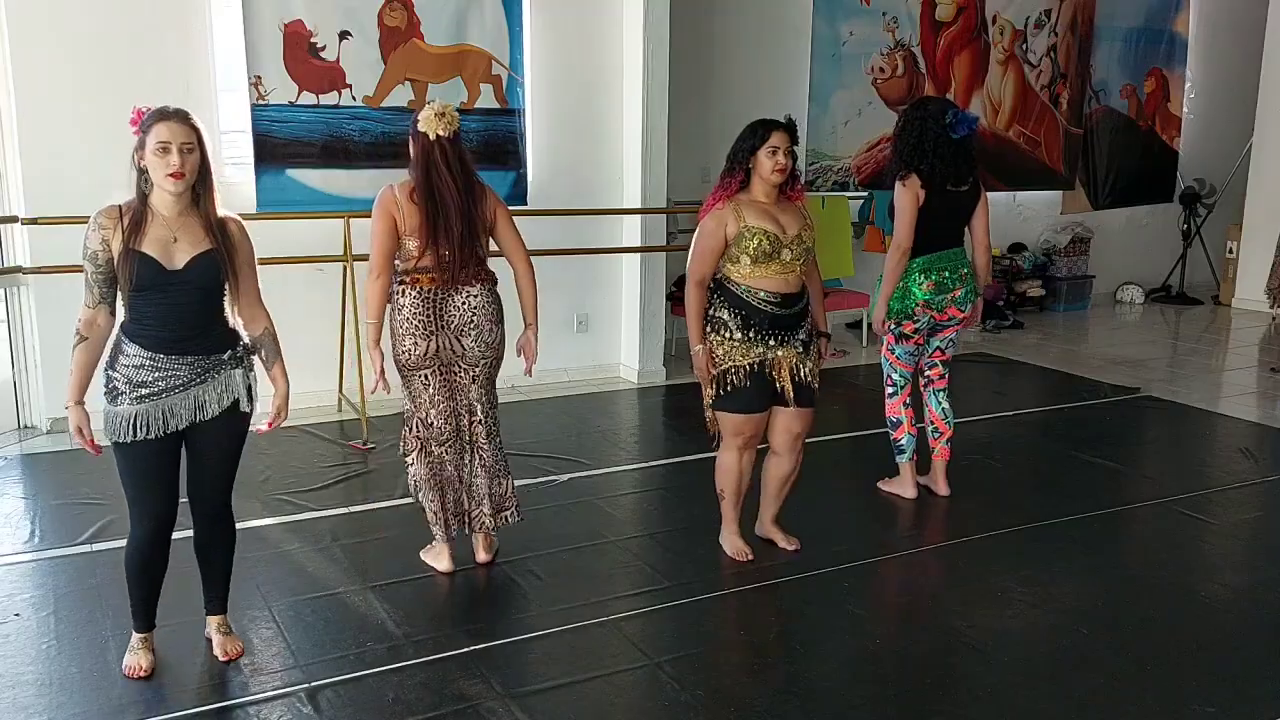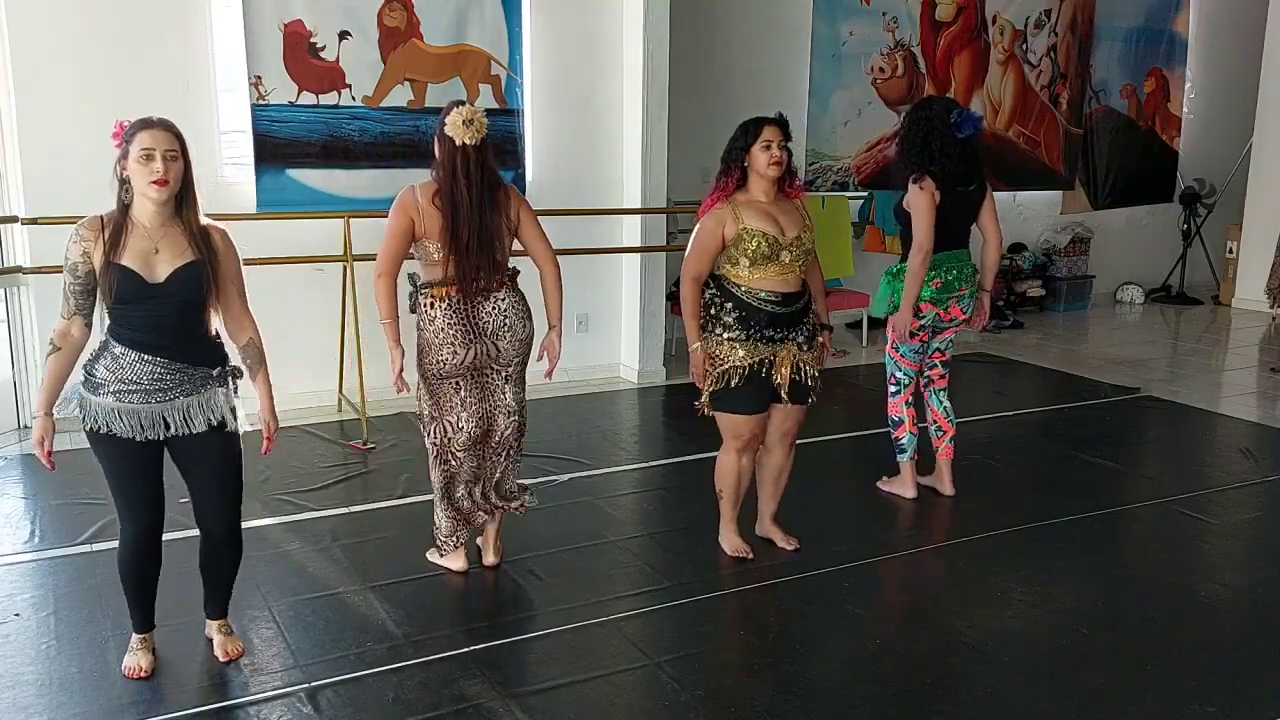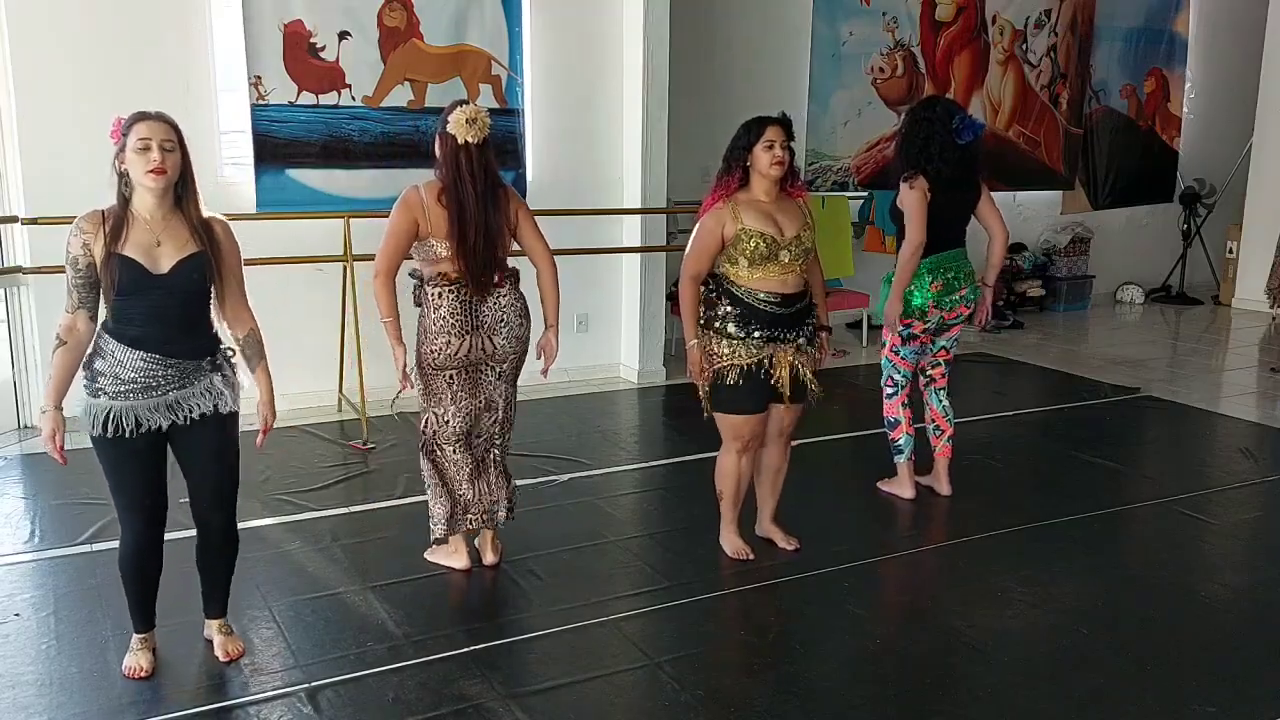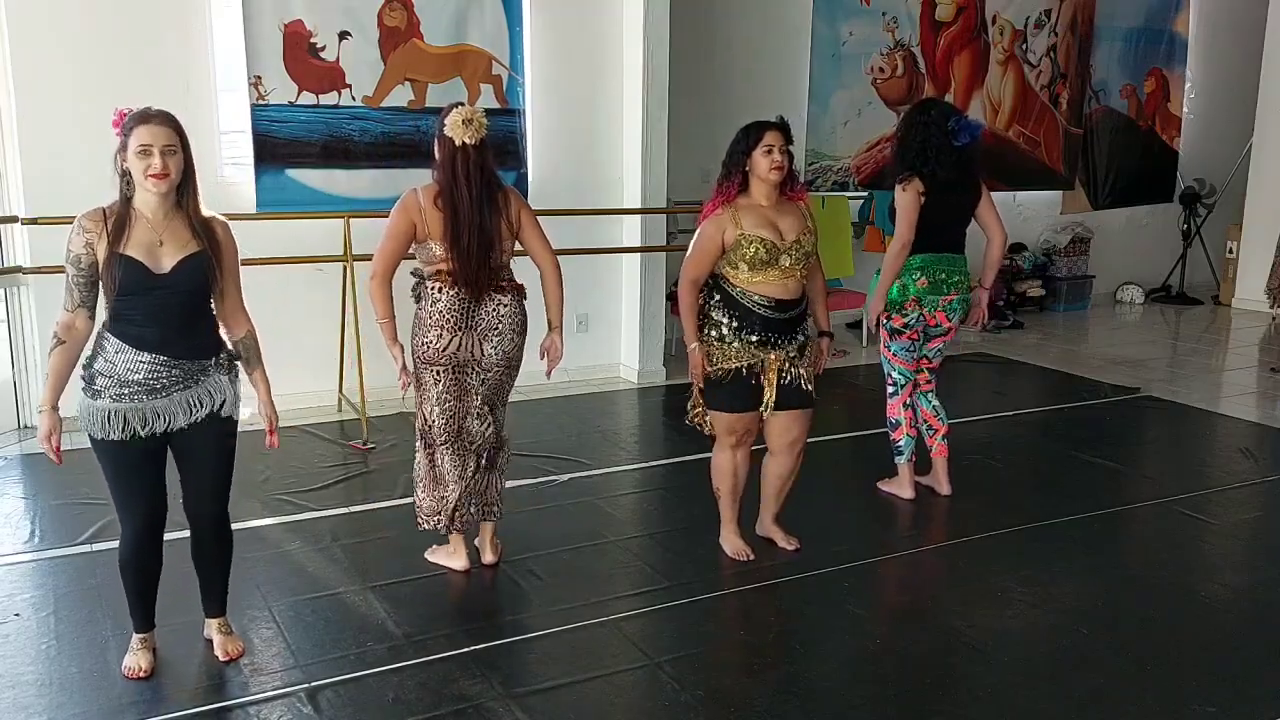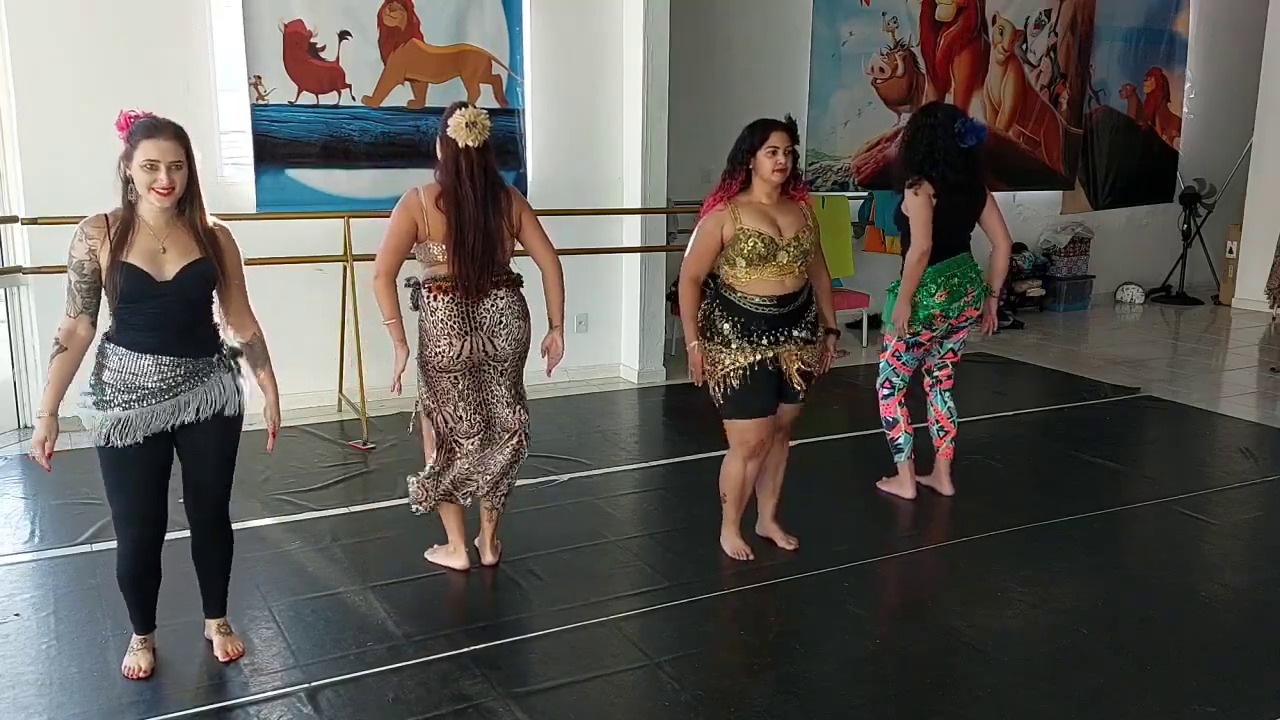
dt=1s
person 1, frame 1
left shoulder: (226, 229)
right shoulder: (111, 225)
left elbow: (251, 311)
right elbow: (95, 317)
left wrist: (280, 379)
right wrist: (75, 400)
left hip: (218, 385)
right hip: (140, 389)
left knee: (213, 508)
right knee: (151, 520)
left ankle: (217, 619)
right ankle: (141, 633)
person 1, frame 2
left shoulder: (210, 239)
right shoulder: (94, 236)
left elbow: (240, 323)
right elbow: (72, 327)
left wrist: (265, 396)
right wrist: (42, 410)
left hip: (201, 397)
right hip: (121, 400)
left knee: (221, 521)
right knee: (140, 527)
left ankle: (217, 621)
right ankle: (142, 635)
person 1, frame 3
left shoulder: (212, 231)
right shoulder: (94, 230)
left elbow: (238, 315)
right elbow: (77, 322)
left wrist: (264, 388)
right wrist: (51, 405)
left hip: (202, 391)
right hip: (121, 397)
left knee: (217, 513)
right knee: (140, 524)
left ankle: (216, 620)
right ankle: (142, 635)
person 1, frame 4
left shoulder: (212, 230)
right shoulder: (96, 228)
left elbow: (233, 315)
right elbow: (74, 320)
left wrist: (263, 390)
right wrist: (48, 404)
left hip: (202, 392)
right hip: (122, 398)
left knee: (210, 513)
right knee: (140, 522)
left ankle: (216, 619)
right ankle: (142, 634)
person 1, frame 5
left shoulder: (214, 237)
right shoulder: (98, 235)
left elbow: (241, 319)
right elbow: (76, 327)
left wrist: (270, 389)
right wrist: (47, 412)
left hip: (208, 393)
right hip: (127, 403)
left knee: (210, 516)
right knee: (139, 530)
left ankle: (216, 620)
right ankle: (142, 635)
person 2, frame 1
left shoulder: (393, 198)
right shoulder: (482, 195)
left elbow: (379, 274)
right elbow: (521, 261)
left wrist: (374, 344)
right wrist: (530, 327)
left hip: (418, 318)
right hip: (478, 315)
left knee: (430, 429)
right knee: (478, 423)
left ankle: (442, 545)
right ankle: (483, 538)
person 2, frame 2
left shoulder: (415, 200)
right shoulder: (507, 197)
left elbow: (383, 274)
right elbow: (548, 263)
left wrist: (394, 344)
right wrist: (555, 329)
left hip: (446, 329)
right hip: (505, 320)
left knee: (452, 435)
right knee: (498, 428)
left ankle: (456, 548)
right ankle: (491, 542)
person 2, frame 3
left shoulder: (418, 199)
right shoulder: (505, 197)
left elbow: (383, 272)
right elbow: (544, 261)
left wrist: (396, 342)
right wrist: (551, 327)
left hip: (446, 322)
right hip: (504, 318)
left knee: (449, 431)
right knee: (492, 426)
left ankle: (456, 546)
right ankle: (489, 540)
person 2, frame 4
left shoulder: (418, 202)
right shoulder: (508, 199)
left elbow: (379, 275)
right elbow: (548, 264)
left wrist: (391, 342)
right wrist: (555, 329)
left hip: (442, 324)
right hip: (502, 323)
left knee: (442, 430)
right knee: (485, 428)
left ankle: (455, 547)
right ankle: (488, 541)
person 2, frame 5
left shoulder: (419, 202)
right shoulder: (509, 200)
left elbow: (383, 274)
right elbow: (550, 263)
left wrist: (399, 343)
right wrist: (556, 328)
left hip: (446, 326)
right hip: (505, 321)
left knee: (444, 432)
right knee: (497, 429)
left ankle: (456, 547)
right ankle: (489, 541)
person 3, frame 1
left shoulder: (797, 209)
right shoulder: (725, 212)
left elbow: (810, 271)
right elbow: (697, 281)
left wrist: (821, 330)
right wrist: (698, 344)
left hip: (792, 338)
right hip: (740, 338)
left knee: (791, 441)
right knee: (740, 439)
left ankle: (768, 520)
right ankle: (729, 528)
person 3, frame 2
left shoulder: (796, 206)
right shoulder: (724, 212)
left elbow: (811, 267)
right elbow: (691, 278)
left wrist: (822, 325)
right wrist: (696, 342)
left hip: (792, 337)
right hip: (739, 338)
left knee: (783, 436)
right knee: (741, 440)
left ankle: (768, 520)
right ankle: (728, 527)
person 3, frame 3
left shoulder: (798, 206)
right shoulder: (725, 211)
left elbow: (811, 268)
right elbow: (690, 277)
left wrist: (822, 326)
right wrist: (694, 340)
left hip: (792, 336)
right hip: (738, 336)
left knee: (778, 436)
right knee: (741, 440)
left ankle: (768, 520)
right ankle: (728, 528)
person 3, frame 4
left shoulder: (799, 209)
right shoulder: (725, 217)
left elbow: (813, 273)
right elbow: (689, 281)
left wrist: (823, 331)
right wrist: (694, 344)
left hip: (788, 342)
right hip: (733, 340)
left knee: (791, 441)
right knee: (734, 438)
left ankle: (769, 520)
right ankle: (728, 528)
person 3, frame 5
left shoulder: (801, 208)
right shoulder: (725, 213)
left elbow: (817, 270)
right elbow: (690, 279)
left wrist: (828, 329)
right wrist: (694, 342)
left hip: (794, 337)
right hip: (740, 340)
left knee: (778, 434)
right knee: (749, 444)
left ankle: (768, 519)
right ankle: (730, 528)
person 4, frame 1
left shoulder: (911, 181)
right shoulder: (971, 183)
left elbow: (901, 247)
right elbow: (982, 245)
left wrist: (882, 301)
right wrist: (976, 293)
left hip: (917, 290)
right hip: (956, 289)
left knee: (896, 384)
right knee: (936, 382)
left ankle: (906, 478)
right ankle: (939, 476)
person 4, frame 2
left shoulder: (923, 182)
right shoulder: (975, 181)
left elbow: (922, 248)
right elbow: (993, 240)
left wrist: (906, 306)
right wrist: (984, 292)
left hip: (925, 292)
right hip: (959, 289)
left knee: (901, 385)
right knee: (935, 382)
left ankle: (906, 479)
right ankle: (943, 475)
person 4, frame 3
left shoulder: (916, 181)
right shoulder: (970, 180)
left elbow: (914, 243)
right elbow: (999, 234)
left wrist: (893, 297)
right wrist: (986, 286)
left hip: (921, 292)
right hip: (956, 288)
left knee: (896, 385)
right knee: (936, 382)
left ankle: (905, 479)
right ankle: (940, 474)
person 4, frame 4
left shoulder: (912, 183)
right shoulder: (971, 182)
left elbow: (902, 242)
right elbow: (998, 238)
left wrist: (879, 293)
right wrist: (982, 290)
left hip: (912, 291)
right hip: (952, 291)
left knee: (899, 386)
right knee: (925, 383)
left ankle: (904, 479)
right ankle: (940, 474)
person 4, frame 5
left shoulder: (921, 186)
right shoulder: (975, 186)
left elbow: (920, 250)
right elbow: (1003, 244)
left wrist: (902, 302)
right wrist: (991, 296)
left hip: (928, 296)
right hip: (964, 293)
left knee: (890, 386)
right knee: (939, 384)
left ankle: (905, 478)
right ankle: (942, 474)
